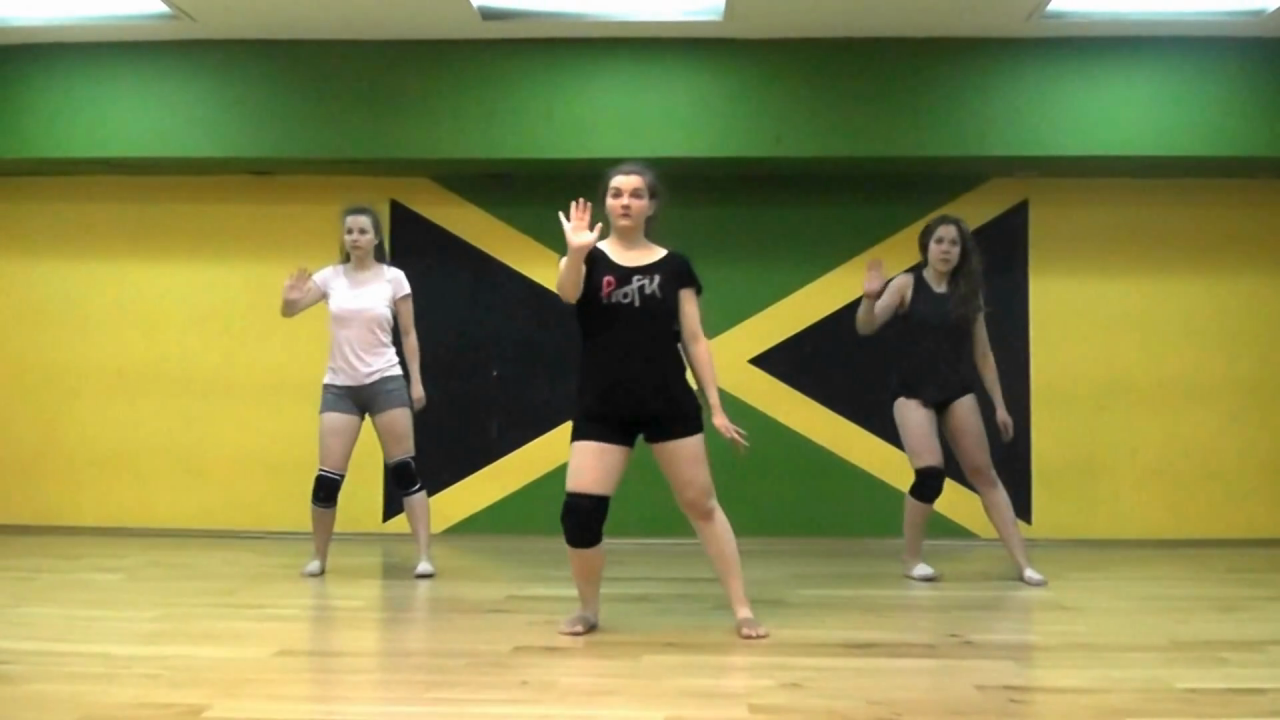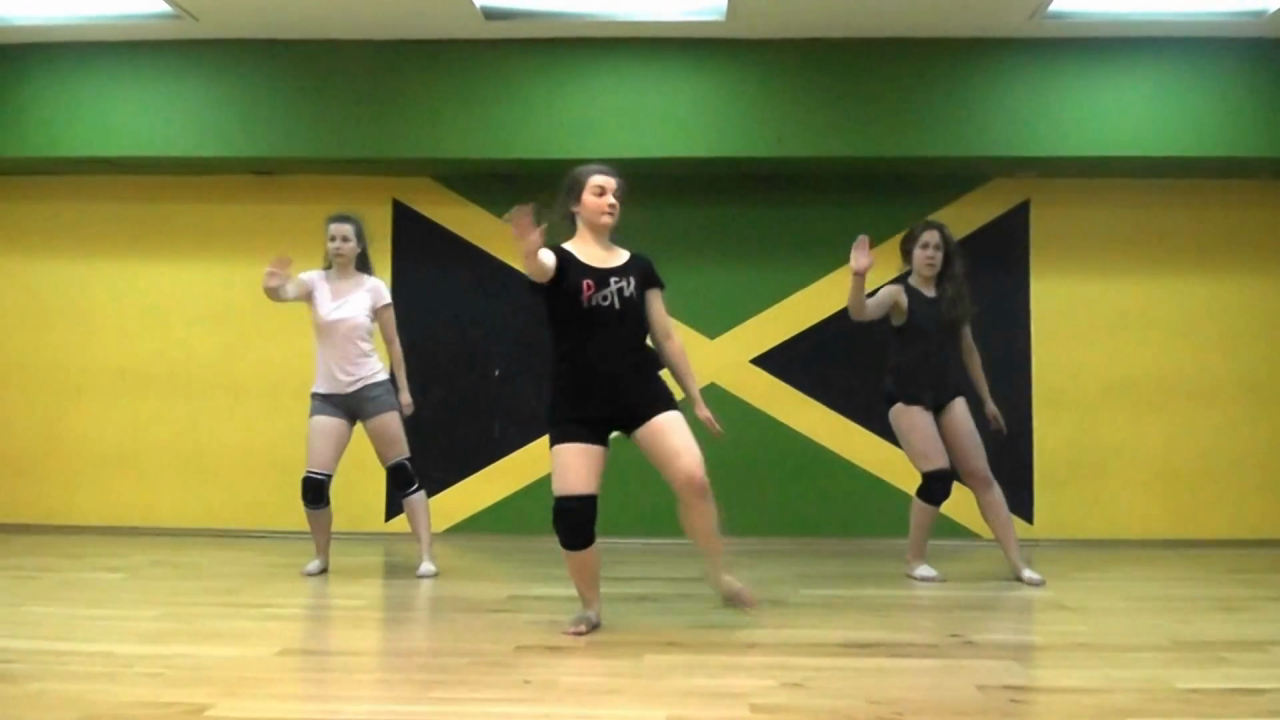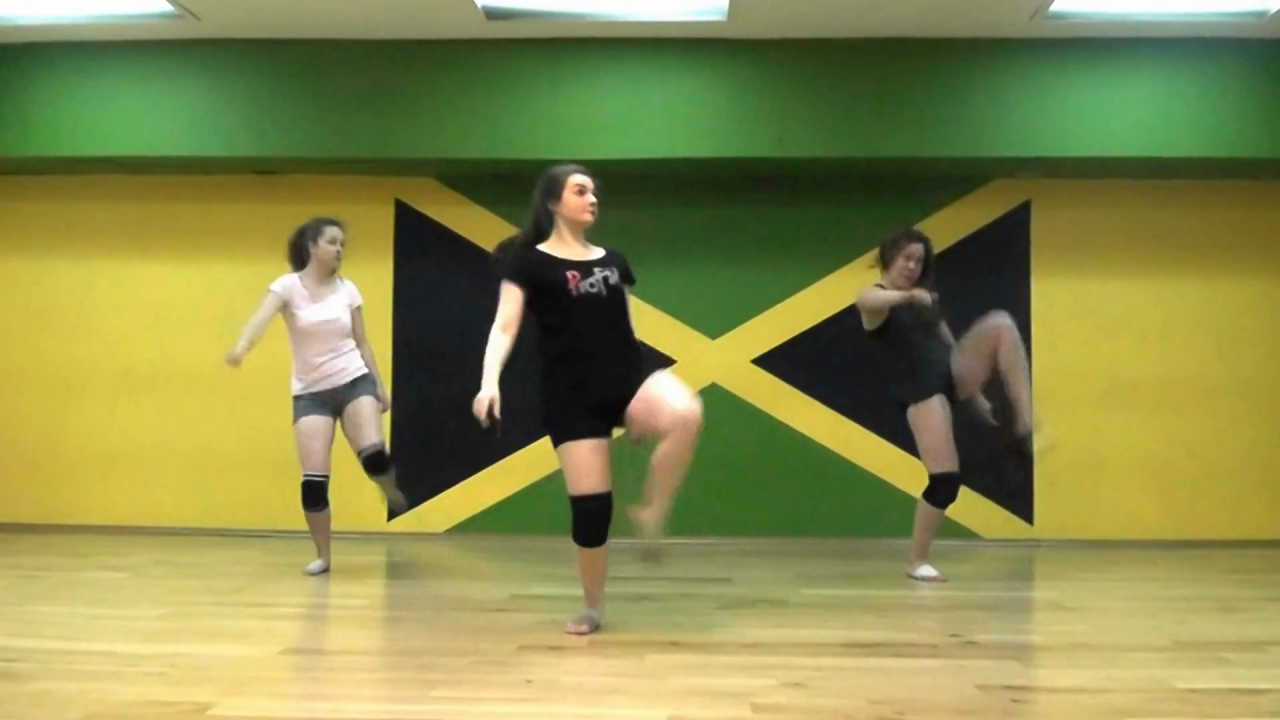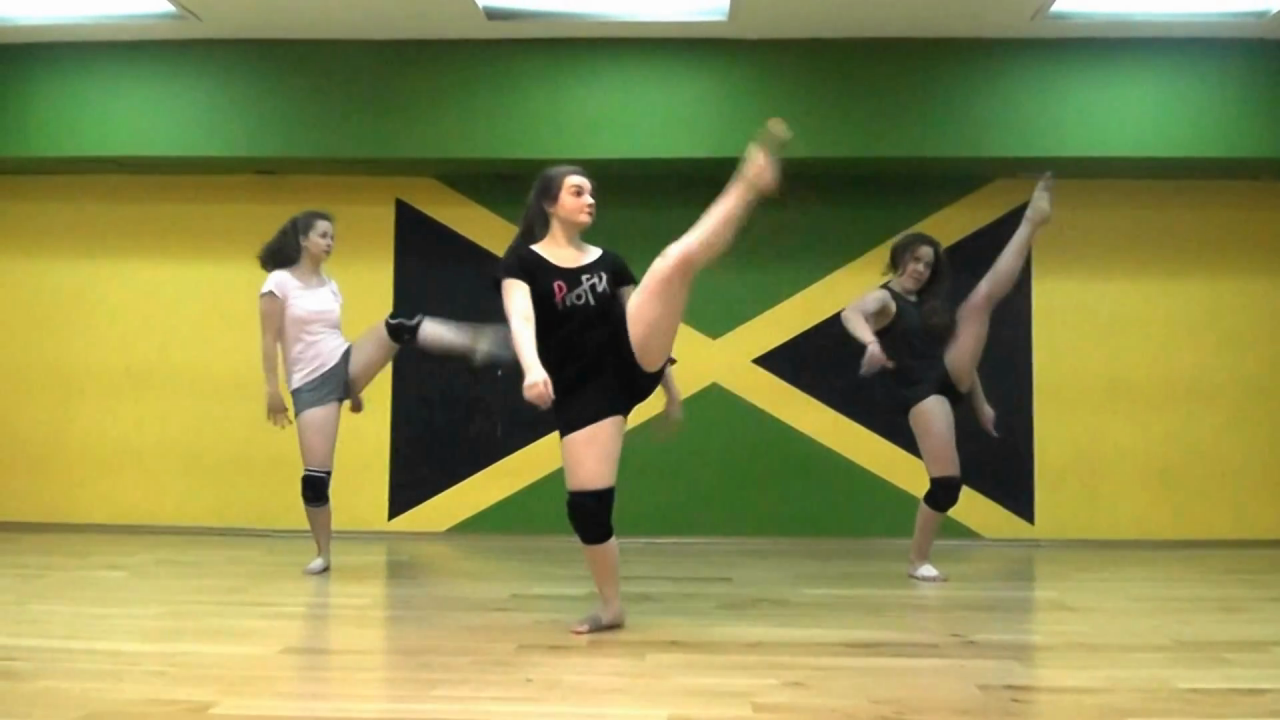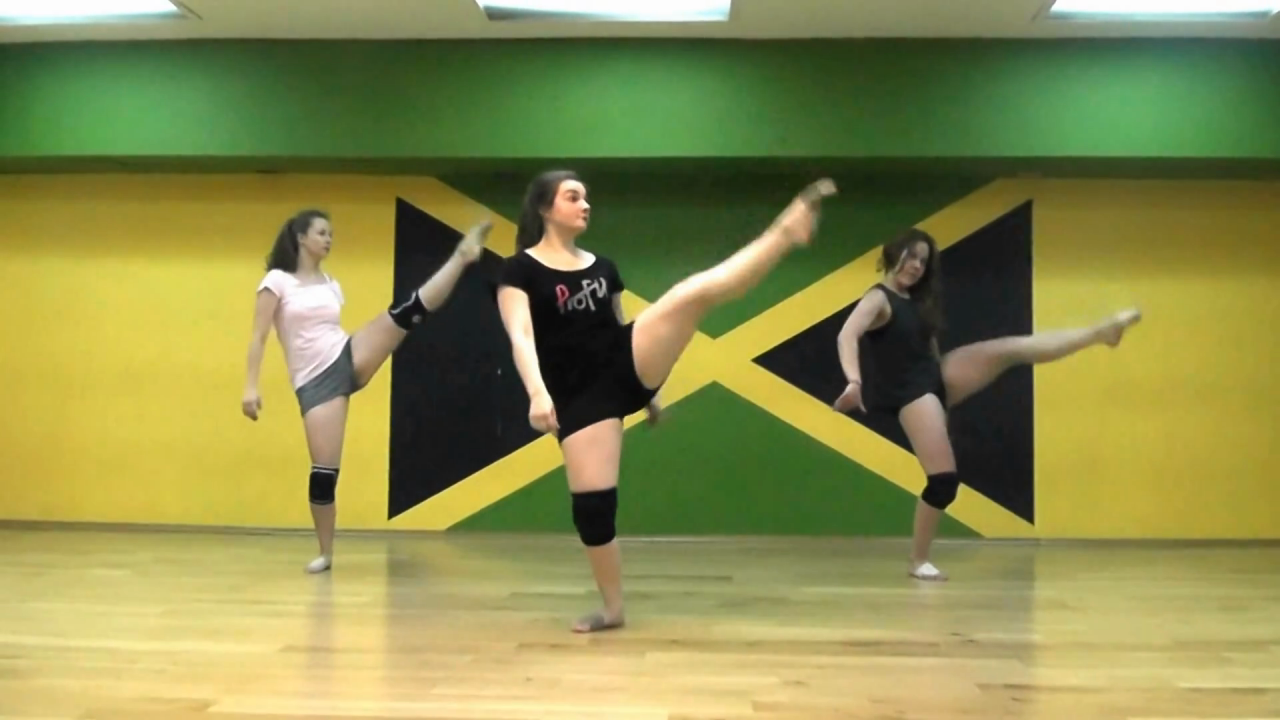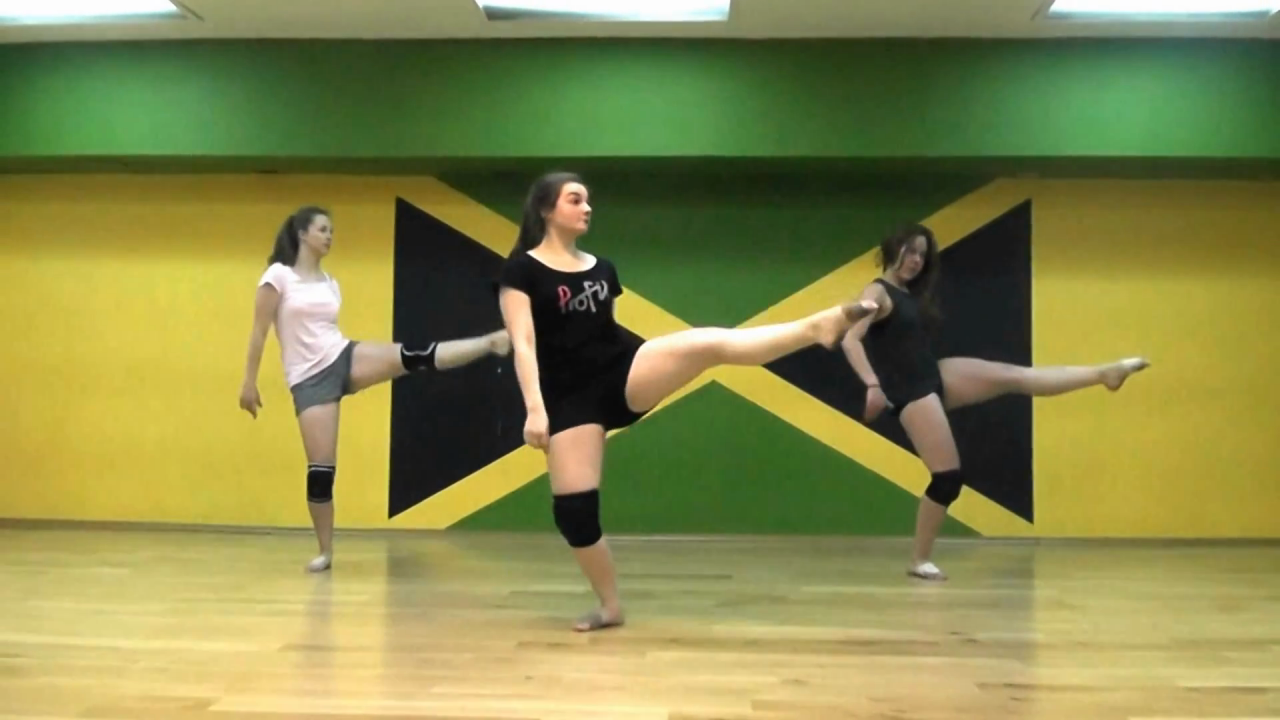
dt=0.3s
person 1, frame 1
left shoulder: (674, 265)
right shoulder: (589, 257)
left elbow: (694, 339)
right elbow: (566, 295)
left wrist: (716, 408)
right wrist: (575, 252)
left hip: (669, 402)
right hip: (601, 406)
left knee: (700, 503)
right knee: (580, 509)
left ankle: (742, 608)
right ankle: (588, 608)
person 1, frame 2
left shoulder: (638, 264)
right shoulder: (559, 259)
left elbow: (665, 334)
right elbow: (539, 270)
left wrist: (697, 400)
right wrist: (529, 250)
left hip: (643, 393)
right hip: (578, 404)
left knee: (694, 478)
right knee: (571, 511)
left ankle: (718, 573)
right ankle: (589, 607)
person 1, frame 3
left shoulder: (613, 258)
right shoulder: (530, 262)
right elbow: (505, 325)
left wrist: (675, 400)
right wrist: (490, 382)
left hip: (629, 377)
right hip: (572, 398)
left knee: (685, 416)
right knee: (591, 508)
left ankle: (650, 513)
right ankle: (594, 608)
person 1, frame 4
left shoulder: (607, 258)
right shoulder: (521, 266)
left elbow: (655, 312)
right elbow: (521, 323)
left wrist: (674, 384)
right wrist: (532, 369)
left hip: (632, 360)
right hip: (584, 390)
left knee: (676, 260)
right knee: (588, 503)
right ankle: (611, 608)
person 1, frame 5
left shoulder: (601, 265)
right shoulder: (519, 271)
right elbow: (521, 338)
left wrist: (651, 395)
right wrist: (537, 394)
left hip: (628, 367)
right hip: (582, 393)
left knee: (690, 295)
right knee: (591, 504)
left ankle: (786, 229)
right ankle: (612, 607)
person 1, frame 6
left shoulder: (601, 268)
right shoulder: (521, 271)
right elbow: (523, 344)
right wrist: (535, 409)
left hip: (621, 372)
right hip: (570, 398)
left knee: (708, 342)
right knee: (573, 507)
left ankle: (818, 325)
right ankle: (610, 606)
person 2, frame 1
left shoulder: (969, 292)
right shoulder: (905, 284)
left elbow: (982, 353)
right elbow: (865, 328)
left wrist: (1000, 405)
right wrist: (870, 298)
left hip: (958, 393)
right hip: (914, 393)
left knee: (984, 474)
right knee: (930, 472)
left ankle: (1022, 562)
right ankle: (913, 559)
person 2, frame 2
left shoulder: (951, 293)
right shoulder: (897, 294)
left elbow: (966, 347)
right elbow: (859, 313)
left wrist: (987, 399)
right wrist: (858, 278)
left hip: (947, 395)
right hip: (908, 399)
left knee: (981, 474)
right knee: (938, 476)
left ankle: (1017, 562)
right ankle: (916, 560)
person 2, frame 3
left shoulder: (926, 302)
right shoulder: (873, 298)
right elbow: (867, 299)
left wrist: (976, 392)
right wrist: (909, 294)
left hip: (952, 374)
right hip: (921, 392)
left knee: (1000, 324)
right knee: (945, 478)
left ankle: (1025, 423)
right ankle: (917, 560)
person 2, frame 4
left shoulder: (932, 303)
right shoulder: (884, 300)
right elbow: (852, 315)
left wrist: (980, 403)
right wrist: (872, 344)
left hip: (949, 376)
right hip: (924, 392)
left knee: (983, 297)
right knee: (946, 481)
right ankle: (918, 558)
person 2, frame 5
left shoulder: (920, 301)
right shoulder: (878, 299)
right elbow: (847, 336)
left wrist: (947, 403)
right wrist: (854, 381)
left hip: (939, 378)
right hip: (912, 394)
left knee: (1013, 348)
right knee: (943, 478)
left ankle: (1100, 330)
right ankle: (919, 560)
person 2, frame 6
left shoulder: (912, 294)
right shoulder: (877, 292)
right elbow: (850, 339)
right wrist: (872, 385)
left hip: (934, 375)
right hip: (910, 390)
left knee: (1017, 376)
right knee: (948, 474)
left ankle: (1104, 373)
right ankle: (919, 559)
person 3, frame 1
left shoulder: (393, 278)
right shoulder: (330, 277)
left elbow: (408, 334)
right elbow: (288, 312)
left wrist: (416, 381)
right wrist: (291, 297)
left hip: (386, 381)
right hip: (339, 386)
left knee: (405, 471)
right knee: (328, 478)
left ankle: (424, 555)
right ankle: (319, 556)
person 3, frame 2
left shoulder: (374, 287)
right shoulder: (313, 282)
left elbow: (391, 342)
right elbow: (282, 293)
left wrist: (403, 389)
right wrist: (272, 287)
left hip: (373, 387)
right hip: (328, 396)
left knee: (402, 472)
right knee: (314, 481)
left ankle: (427, 555)
right ankle: (322, 555)
person 3, frame 3
left shoulder: (347, 290)
right shoulder: (288, 286)
right elbow: (262, 317)
left wrist: (379, 386)
right wrist: (241, 347)
left hip: (352, 381)
right hip: (310, 394)
left knee: (374, 457)
right knee: (313, 482)
left ankle: (391, 491)
right ankle: (323, 555)
person 3, frame 4
left shoulder: (329, 286)
right shoulder: (278, 282)
right elbow: (269, 341)
right wrist: (274, 391)
left hip: (345, 366)
right hip: (309, 384)
left knee: (401, 328)
right knee: (316, 474)
left ankle: (476, 342)
right ankle: (323, 554)
person 3, frame 5
left shoulder: (331, 285)
right shoulder: (276, 281)
right elbow: (258, 337)
right wrist: (251, 387)
left hip: (350, 360)
right hip: (314, 381)
left knee: (407, 311)
right knee: (324, 472)
right ankle: (325, 553)
person 3, frame 6
left shoulder: (330, 283)
right shoulder: (278, 275)
right elbow: (258, 332)
right wrist: (249, 383)
left hip: (344, 359)
right hip: (309, 378)
left knee: (415, 356)
right knee: (320, 469)
left ankle: (493, 343)
right ankle: (325, 551)
